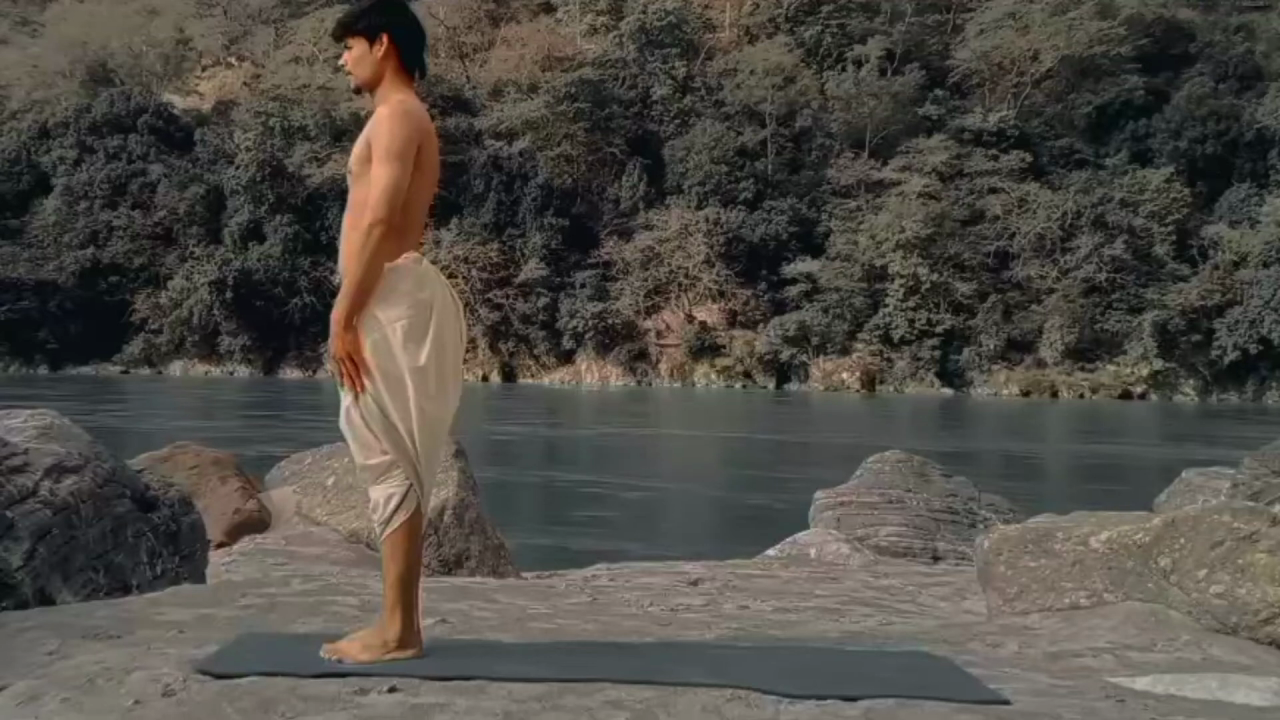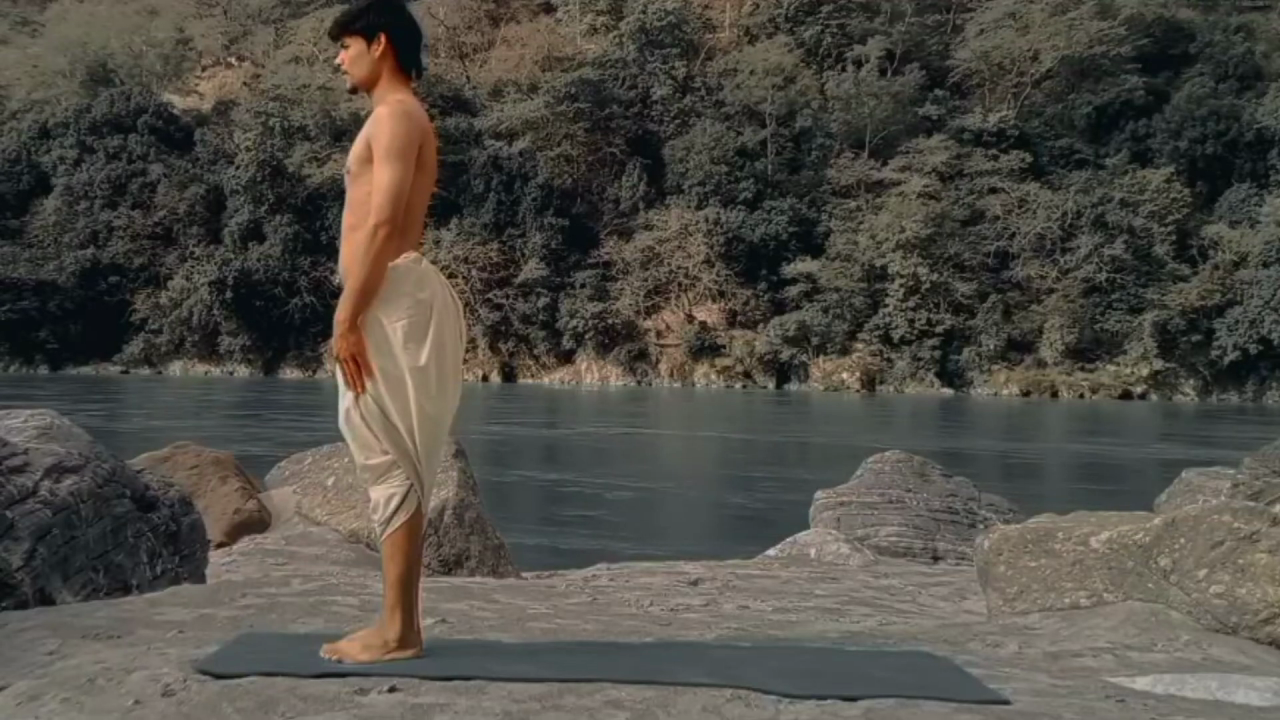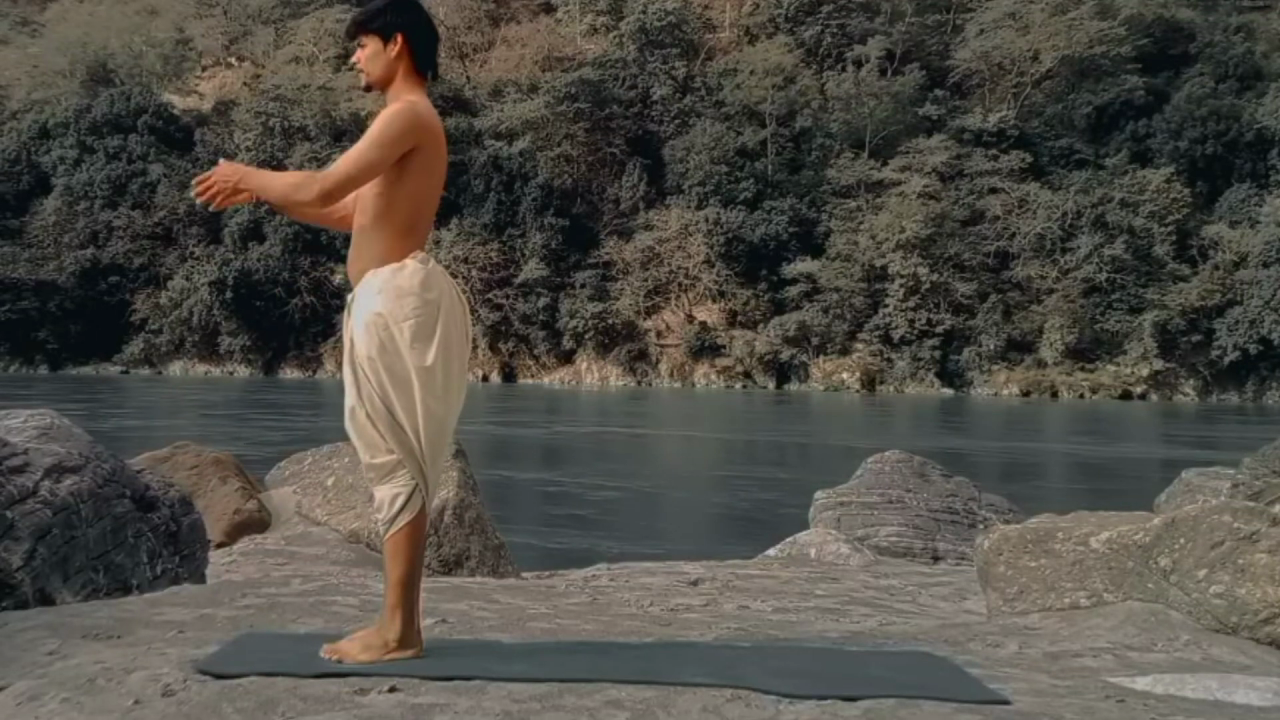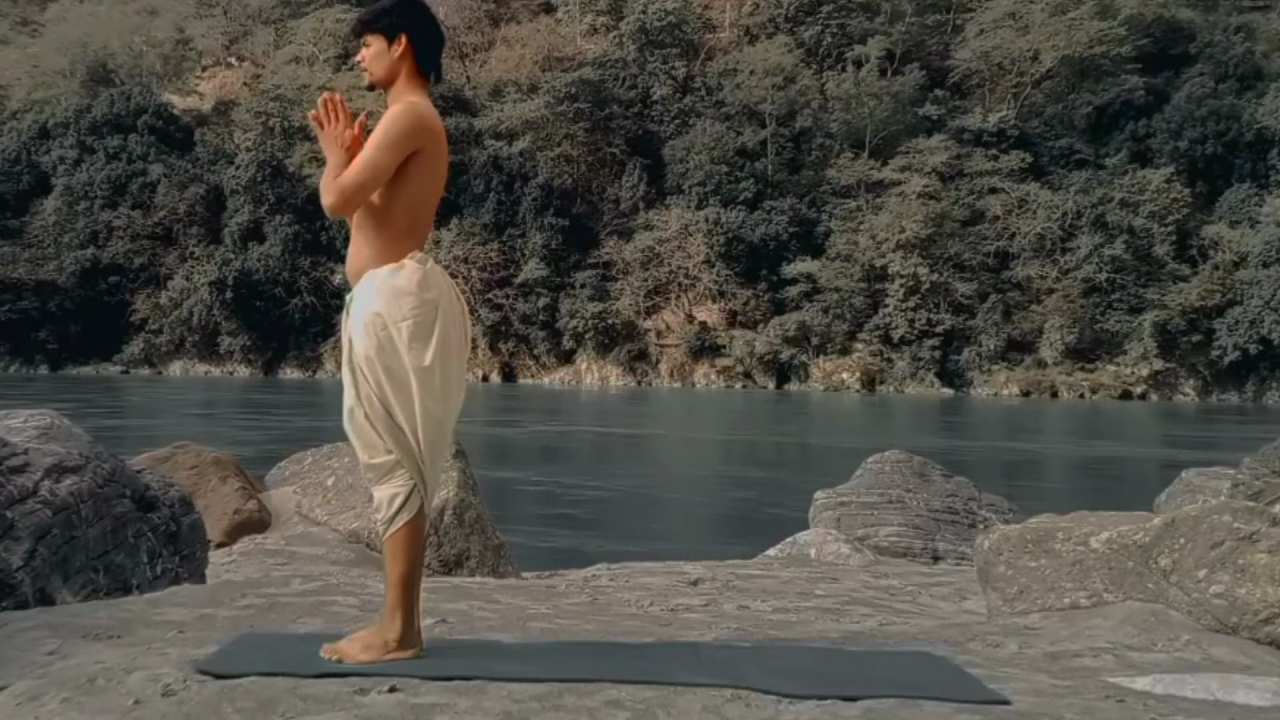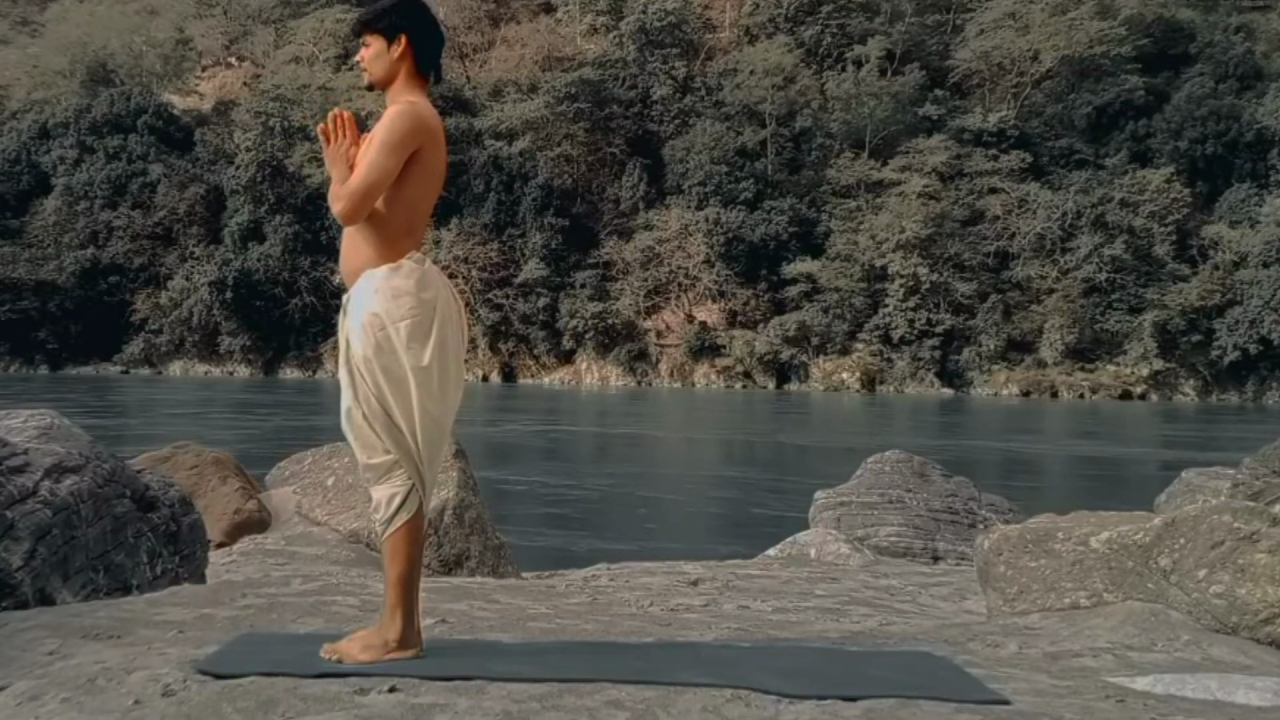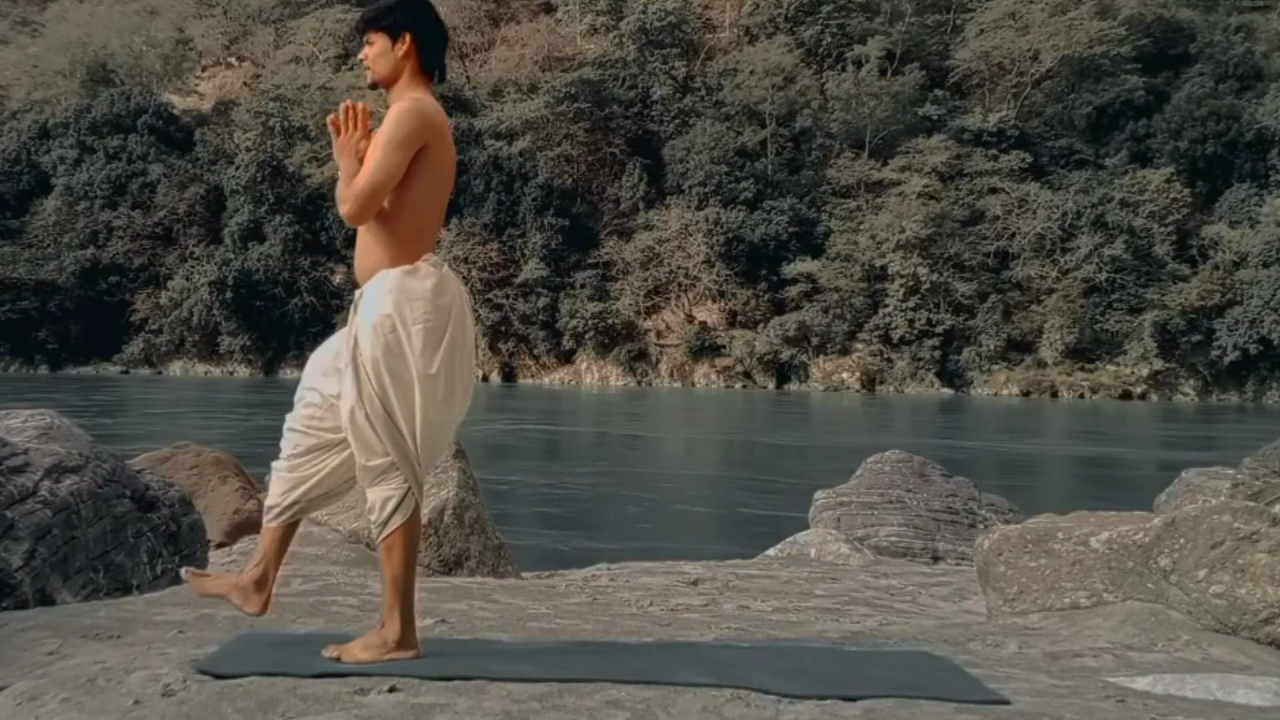
dt=0.7s
person 1, frame 1
left shoulder: (397, 114)
right shoulder: (400, 119)
left elbow: (379, 223)
left wrist: (342, 316)
left hip: (389, 302)
right hip: (389, 302)
left knee: (390, 464)
right knee: (391, 465)
left ankle: (397, 629)
right ankle: (397, 622)
person 1, frame 2
left shoulder: (396, 114)
right shoulder: (395, 119)
left elbow: (382, 225)
left wrist: (347, 318)
left hip: (389, 303)
right hip: (386, 301)
left knee: (390, 465)
right knee: (390, 466)
left ankle: (397, 630)
right ankle: (397, 621)
person 1, frame 3
left shoulder: (407, 114)
right shoulder: (405, 122)
left elbow: (322, 188)
right elbow: (348, 211)
left wrist: (248, 177)
right wrist: (258, 190)
left hip: (394, 297)
right hip: (388, 299)
left knee: (396, 464)
right knee: (395, 465)
left ankle: (397, 628)
right ankle: (399, 620)
person 1, frame 4
left shoulder: (408, 114)
right shoulder: (406, 121)
left elbow: (337, 202)
right elbow: (364, 210)
left wrist: (335, 155)
right wrist: (347, 154)
left hip: (394, 299)
right hip: (387, 298)
left knee: (394, 465)
right knee: (395, 465)
left ankle: (399, 628)
right ankle: (398, 620)
person 1, frame 5
left shoulder: (406, 114)
right shoulder: (406, 121)
left elbow: (348, 207)
left wrist: (338, 166)
right wrist: (351, 163)
left hip: (390, 299)
right hip: (385, 300)
left knee: (392, 466)
right knee: (391, 466)
left ankle: (398, 629)
right ankle: (396, 620)
person 1, frame 6
left shoulder: (410, 111)
right shoulder: (417, 118)
left elbow: (355, 209)
left wrist: (345, 156)
right wrist: (360, 155)
left hip: (401, 303)
right hip: (393, 301)
left knee: (388, 466)
right knee: (309, 433)
left ankle: (395, 631)
right ankle: (257, 577)
